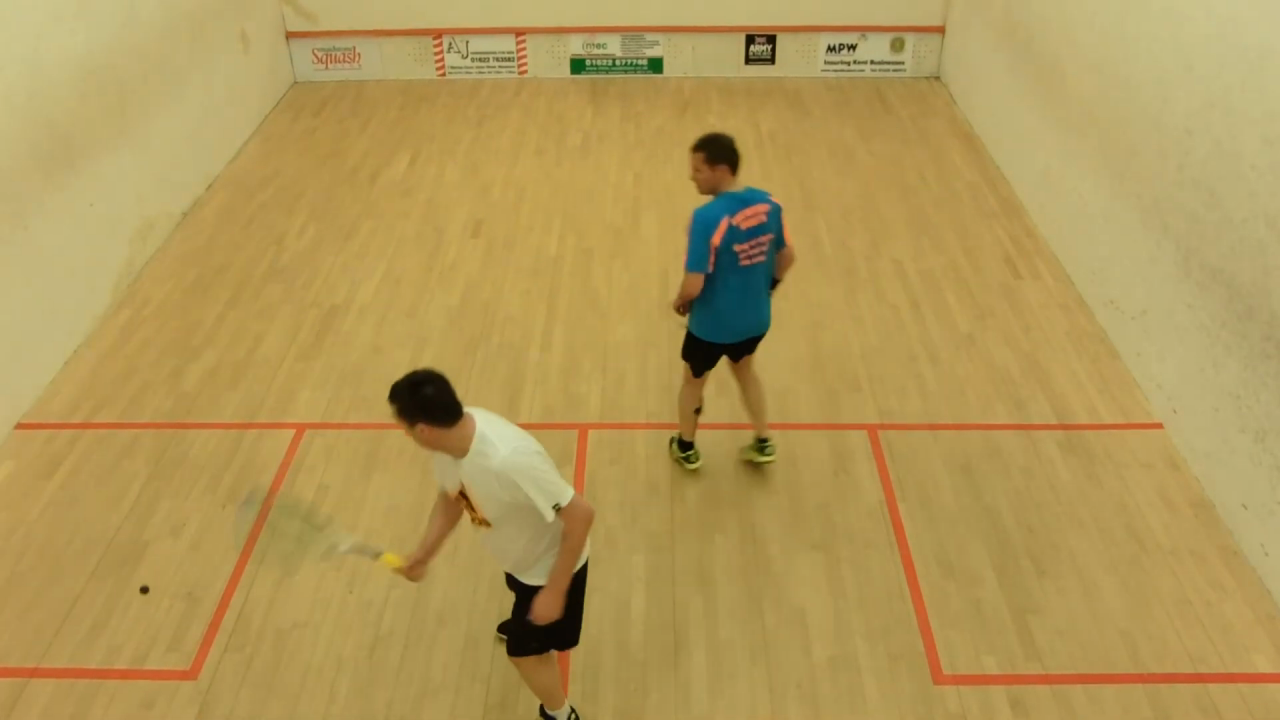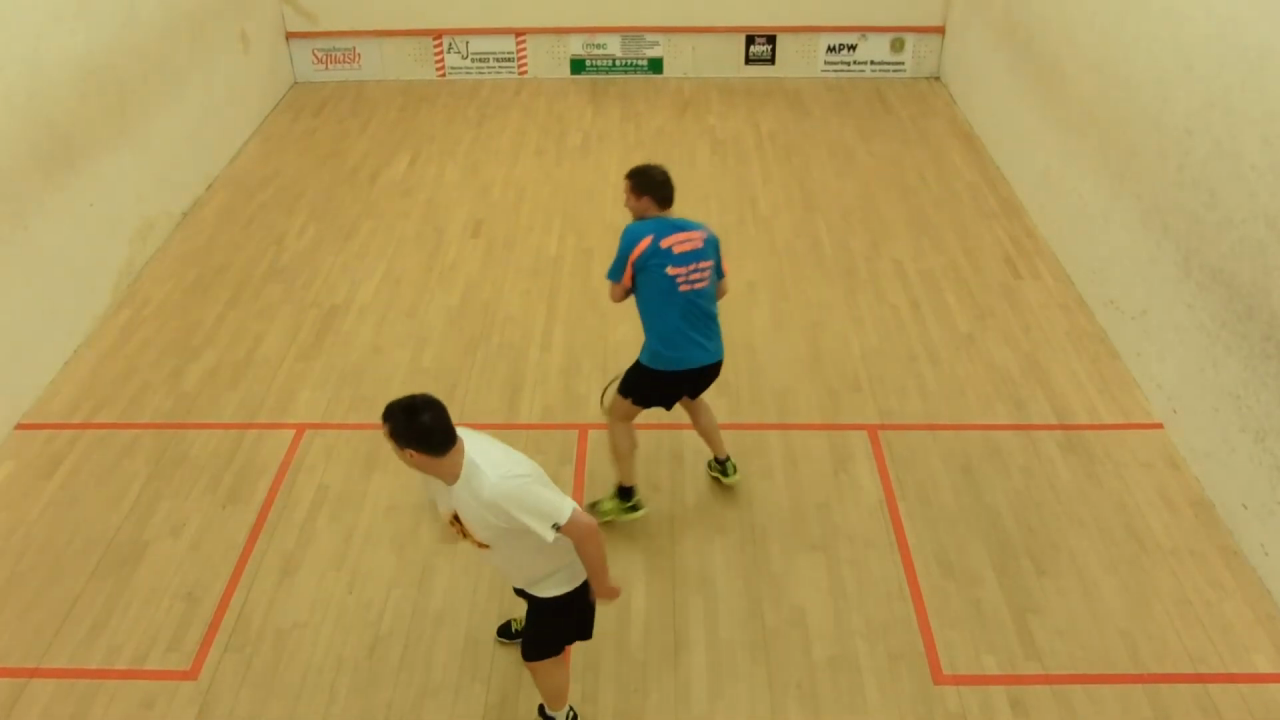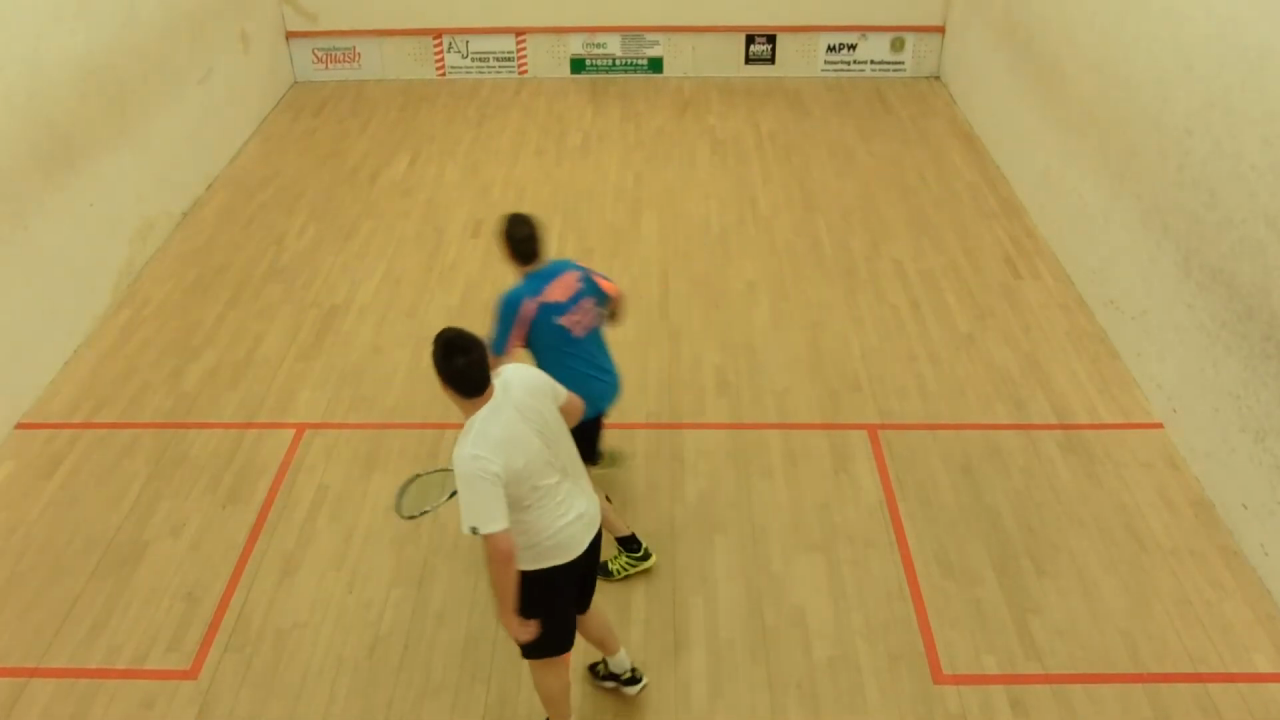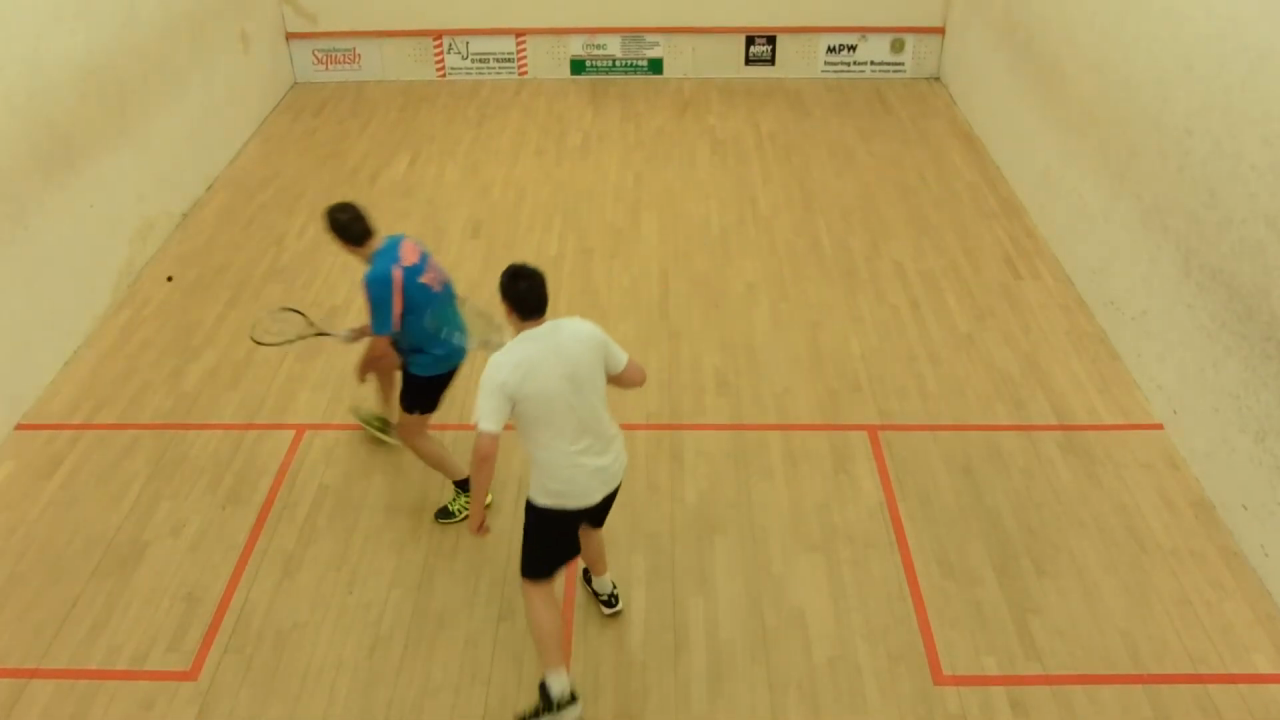
dt=0.4s
person 1, frame 1
left shoulder: (508, 459)
right shoulder: (452, 438)
left elbow: (580, 514)
right elbow: (450, 496)
left wrist: (554, 592)
right wrist: (424, 551)
left hip: (551, 562)
right hip: (523, 553)
left knee: (525, 650)
right knee: (520, 599)
right ankle: (531, 617)
person 1, frame 2
left shoulder: (500, 487)
right shoulder: (451, 451)
left elbow: (584, 527)
left wrist: (601, 583)
left hip: (560, 573)
right hip: (535, 558)
left knee: (539, 655)
right ankle: (531, 625)
person 1, frame 3
left shoulder: (473, 458)
right shoulder: (521, 376)
left elbow: (501, 549)
right elbow: (574, 408)
left wrist: (509, 615)
left hip: (542, 557)
right hip: (584, 519)
left knee: (545, 653)
right knee: (579, 611)
right ankle: (622, 670)
person 1, frame 4
left shoulder: (504, 367)
right shoulder: (584, 331)
left elbow: (485, 449)
right elbow: (635, 377)
left wrist: (477, 508)
left hip: (557, 491)
right hip: (608, 469)
left knee: (536, 585)
right knee: (590, 525)
right ankle: (604, 590)
person 2, frame 1
left shoulder: (707, 217)
right shoulder: (768, 203)
left elbow: (693, 285)
right elbow: (787, 255)
left wrist: (679, 302)
left hip: (712, 324)
right hip: (755, 319)
left knee: (692, 382)
right knee: (744, 372)
left ankle: (686, 448)
right ankle: (762, 443)
person 2, frame 2
left shoulder: (638, 235)
right shoulder: (705, 234)
left elbow: (616, 292)
right elbow: (719, 290)
left hip: (665, 356)
right hip: (711, 353)
left knee: (618, 415)
right knee: (692, 400)
left ankle: (626, 498)
right ankle: (723, 463)
person 2, frame 3
left shoulder: (517, 300)
right shoulder: (574, 272)
left elbow: (498, 364)
right elbow: (616, 299)
right wrist: (607, 317)
left hip: (576, 397)
right hip: (604, 382)
left ankle: (634, 551)
right ankle: (593, 455)
person 2, frame 4
left shoulder: (379, 276)
right shoulder: (401, 243)
left elbow: (380, 344)
left wrist: (364, 367)
right wrist: (370, 328)
left hip: (432, 357)
right hip: (446, 341)
left knee: (412, 433)
right knee: (381, 360)
left ankle: (469, 492)
right ankle: (388, 422)
